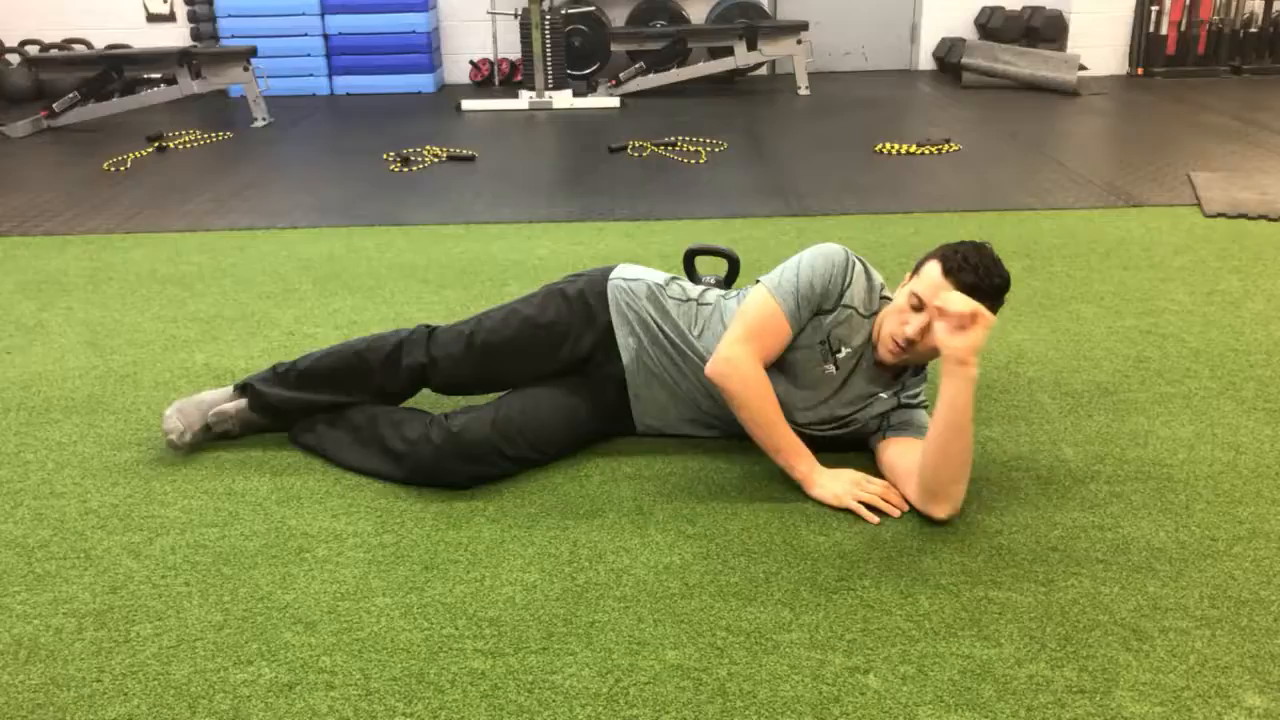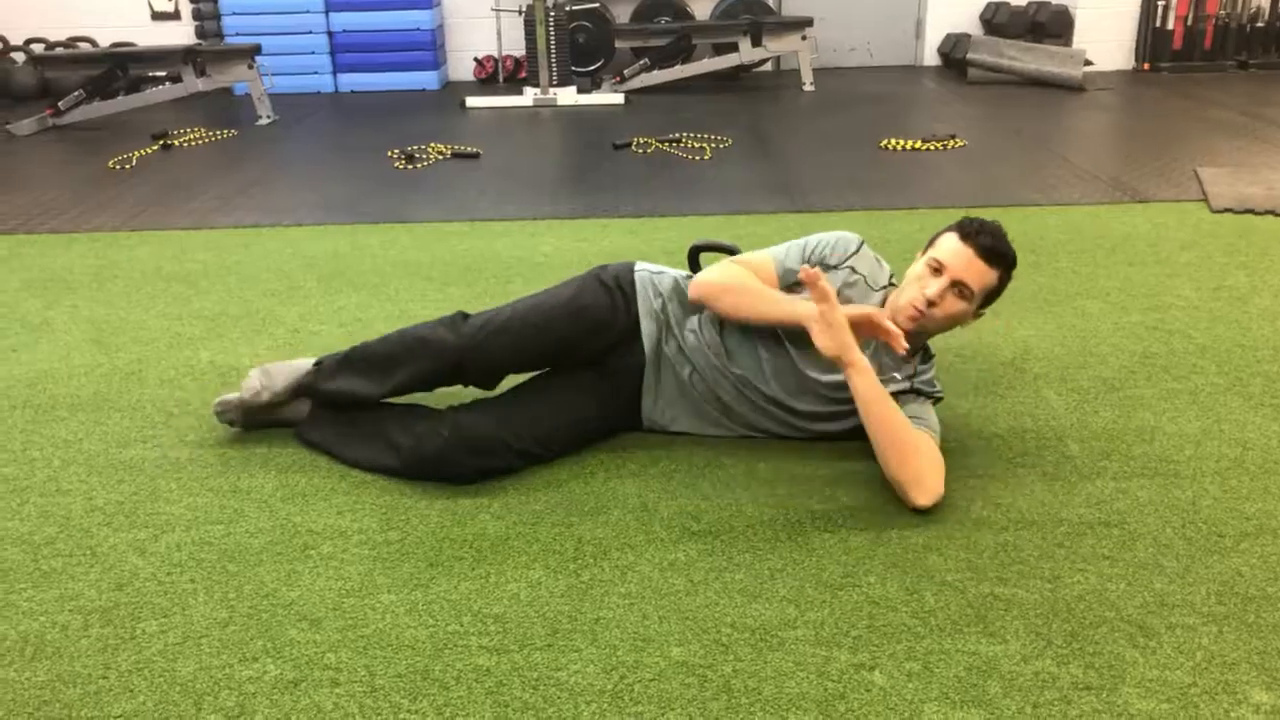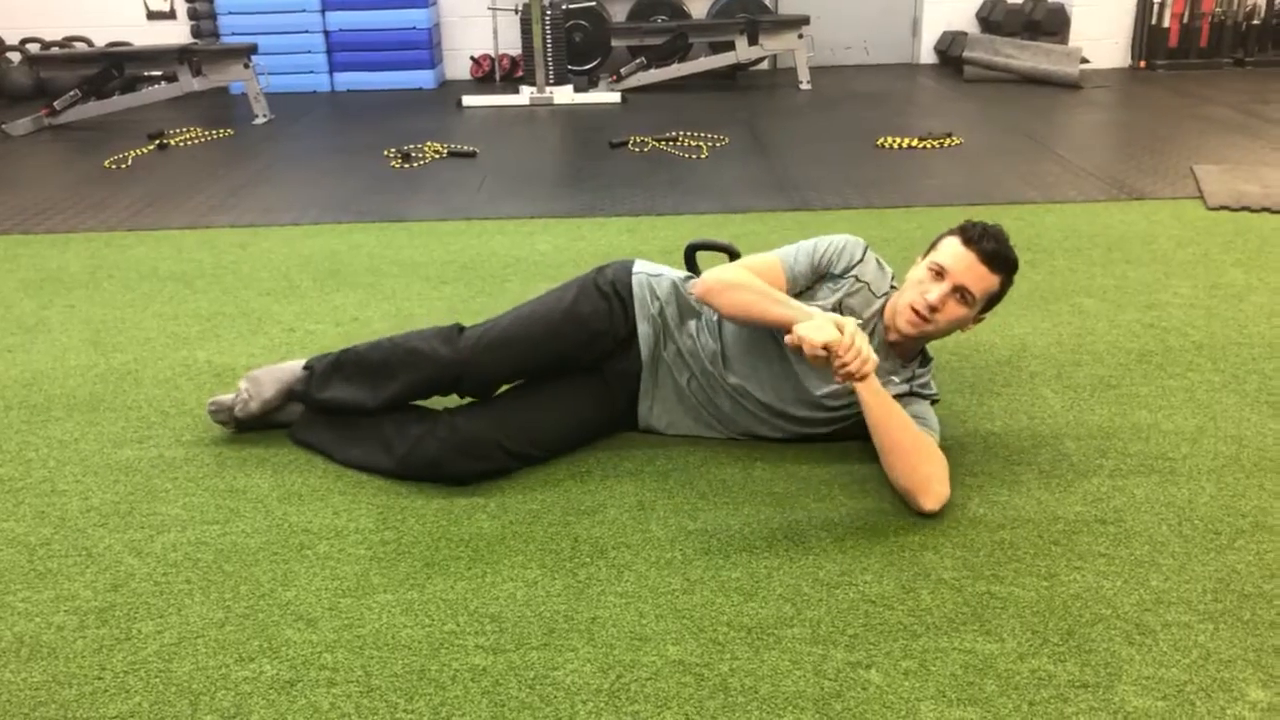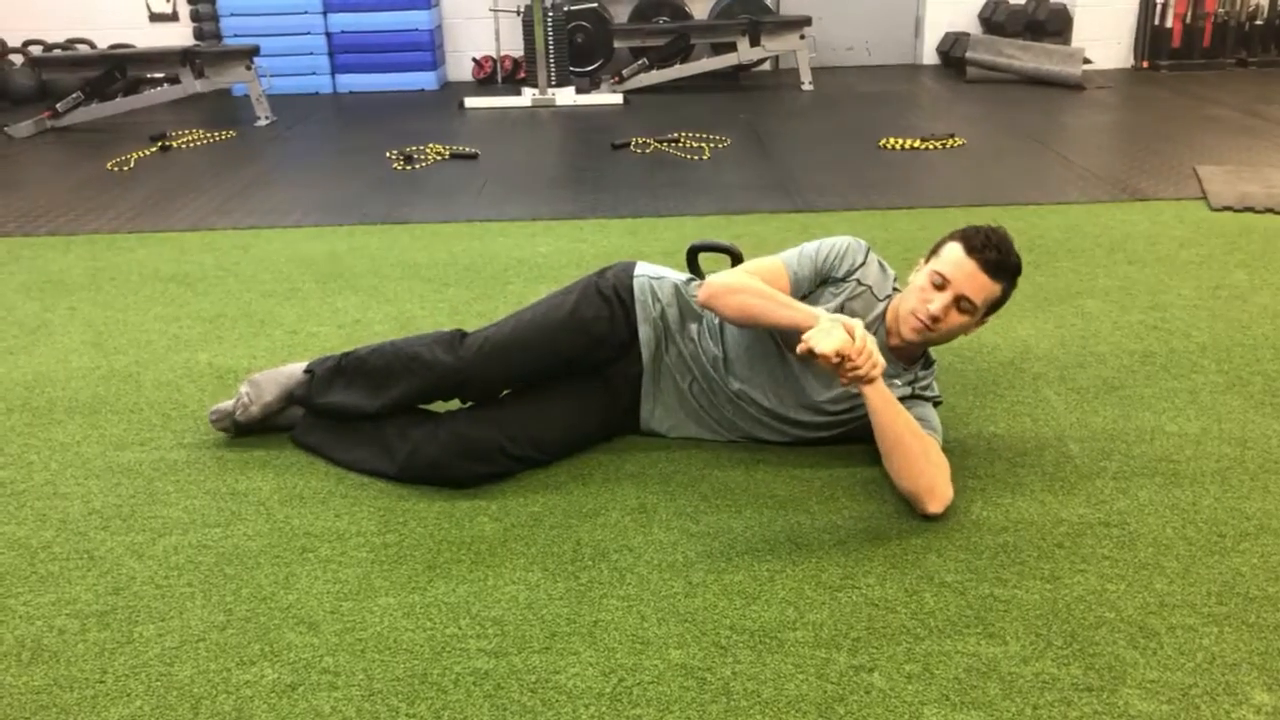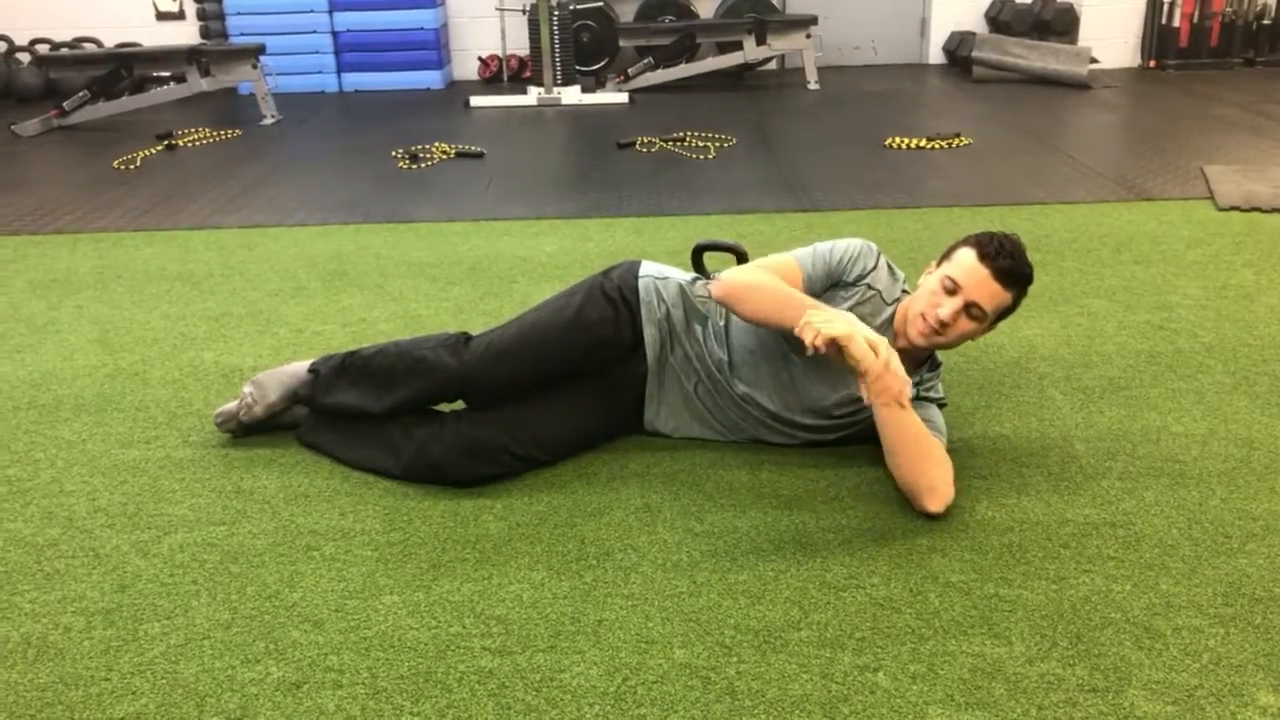
dt=0.5s
person 1, frame 1
left shoulder: (890, 405)
right shoulder: (839, 270)
left elbow: (937, 498)
right elbow: (730, 364)
left wrist: (962, 366)
right wrist: (809, 473)
left hip: (623, 402)
right hip: (619, 314)
left knee: (451, 453)
right knee: (435, 358)
left ankle: (284, 421)
right ankle: (252, 393)
person 1, frame 2
left shoulder: (911, 389)
right shoulder: (850, 259)
left elbow: (922, 490)
right elbow: (709, 283)
left wrist: (850, 363)
right wrist: (814, 314)
left hip: (637, 401)
right hip: (640, 311)
left knee: (460, 450)
right knee: (475, 347)
left ankle: (304, 416)
right ankle: (317, 378)
person 1, frame 3
left shoulder: (908, 392)
right shoulder: (853, 260)
left elbow: (929, 492)
right elbow: (717, 283)
left wrist: (862, 375)
right wrist: (808, 316)
left hip: (637, 401)
right hip: (640, 309)
left knee: (458, 449)
right knee: (467, 357)
left ankle: (299, 418)
right ankle: (305, 380)
person 1, frame 4
left shoulder: (911, 395)
right shoulder: (854, 263)
left elbow: (932, 495)
right elbow: (720, 288)
left wrist: (870, 382)
right wrist: (819, 321)
left hip: (637, 402)
right hip: (641, 311)
left knee: (460, 453)
right knee: (470, 364)
left ankle: (301, 421)
right ankle: (309, 381)
person 1, frame 5
left shoulder: (919, 395)
right shoulder: (865, 264)
left elbow: (932, 494)
right elbow: (734, 285)
left wrist: (863, 360)
right wrist: (853, 324)
left hip: (644, 405)
right hip: (647, 313)
left knee: (464, 454)
right knee: (474, 366)
left ankle: (305, 421)
right ankle: (312, 381)
